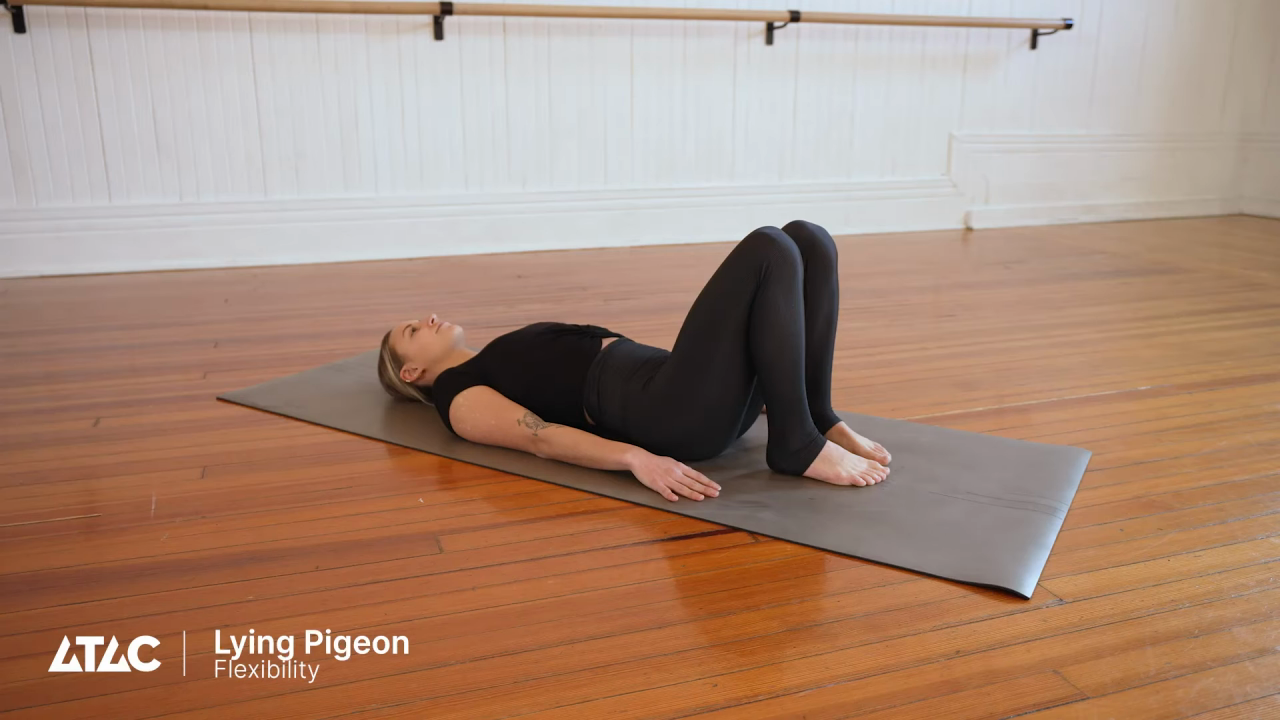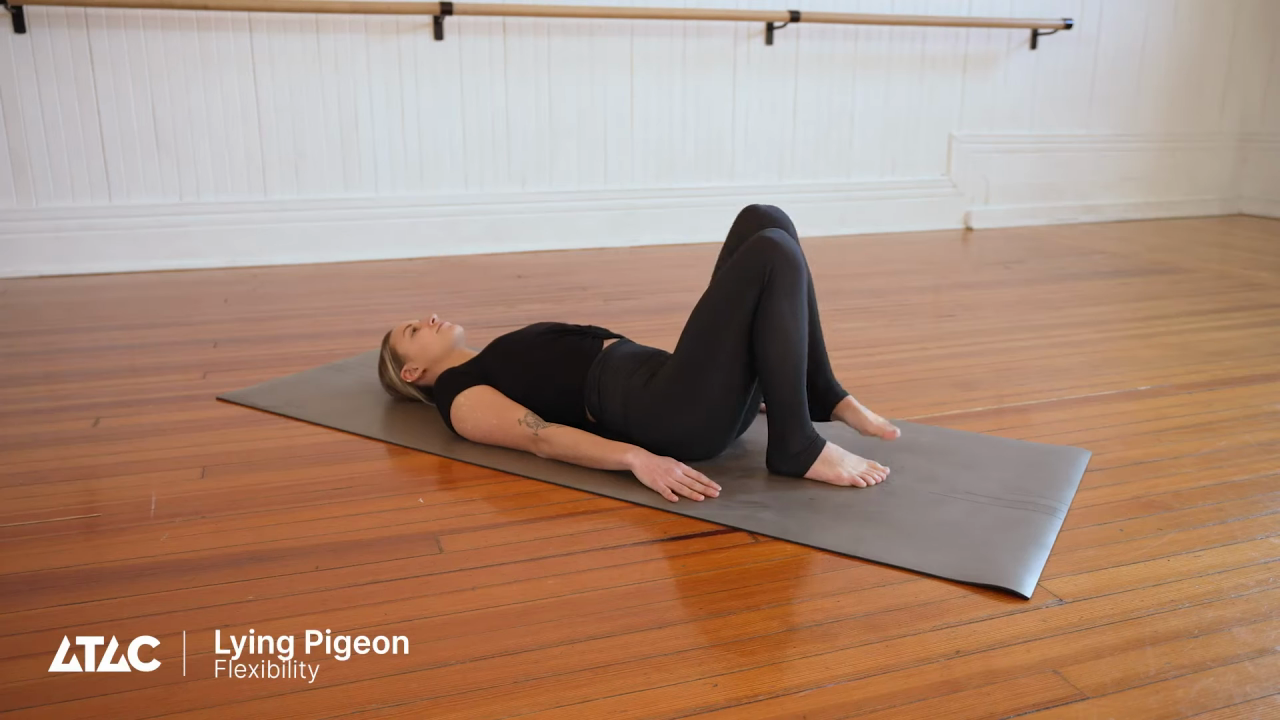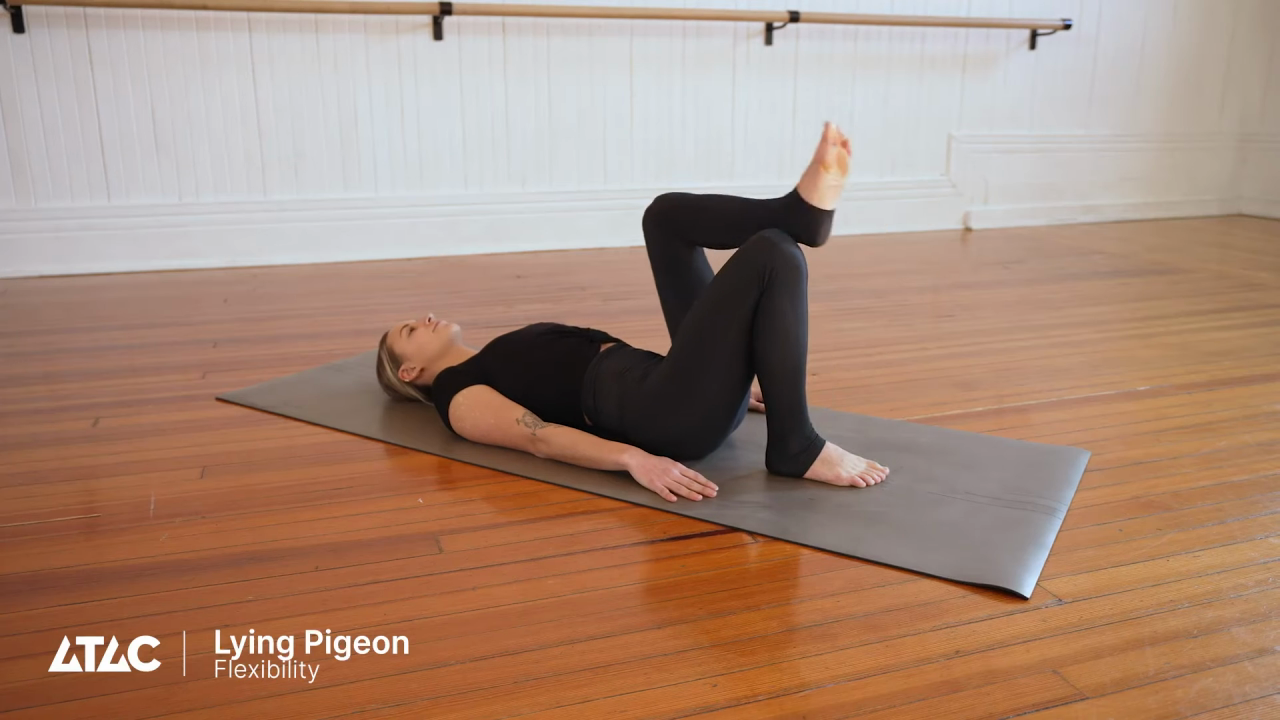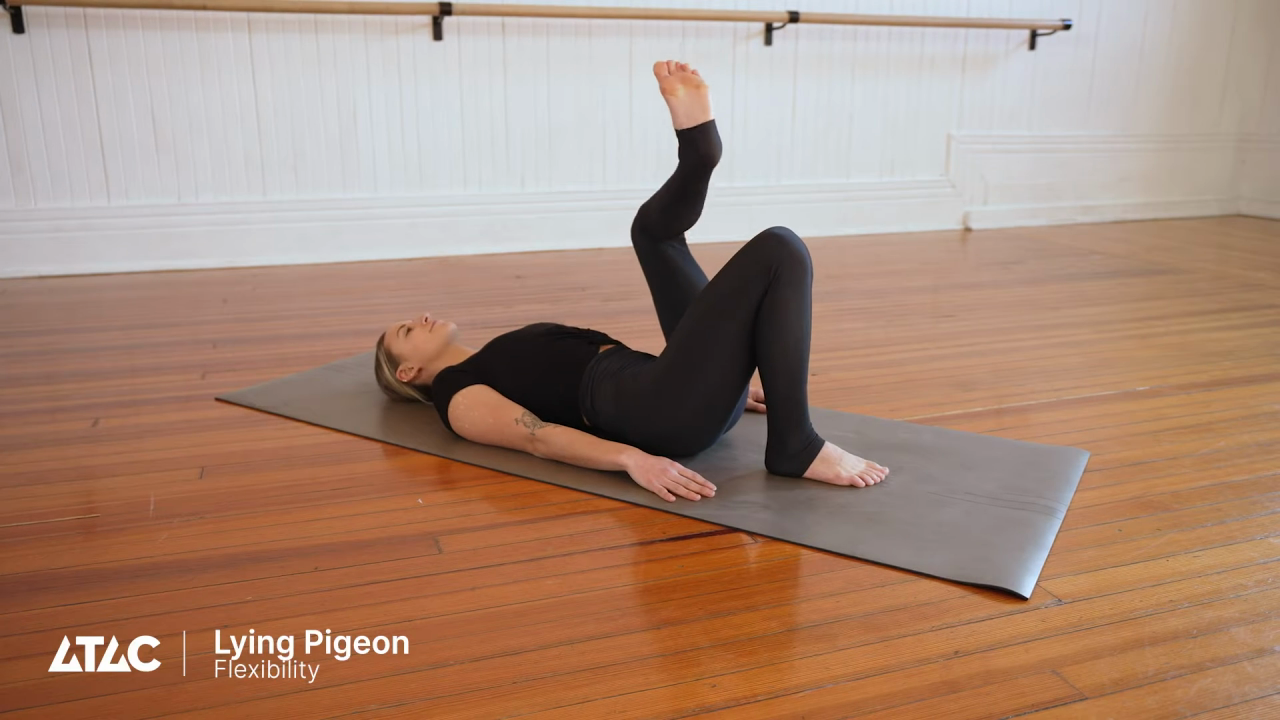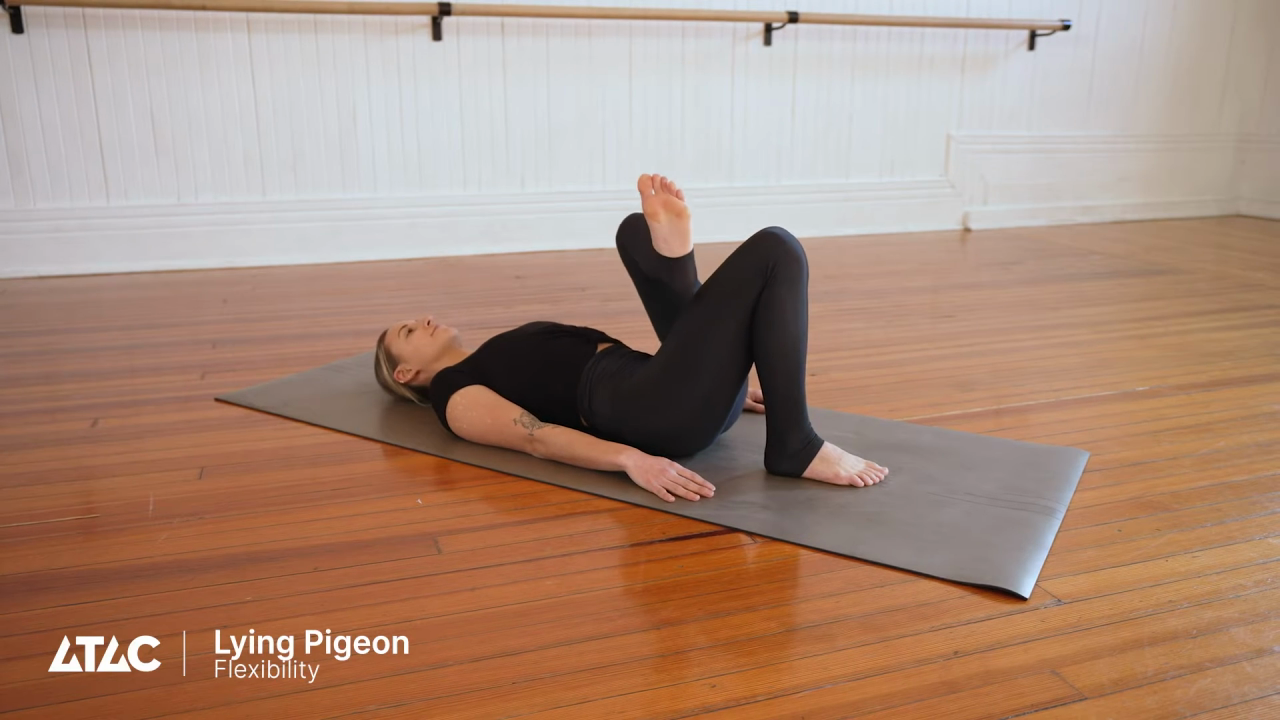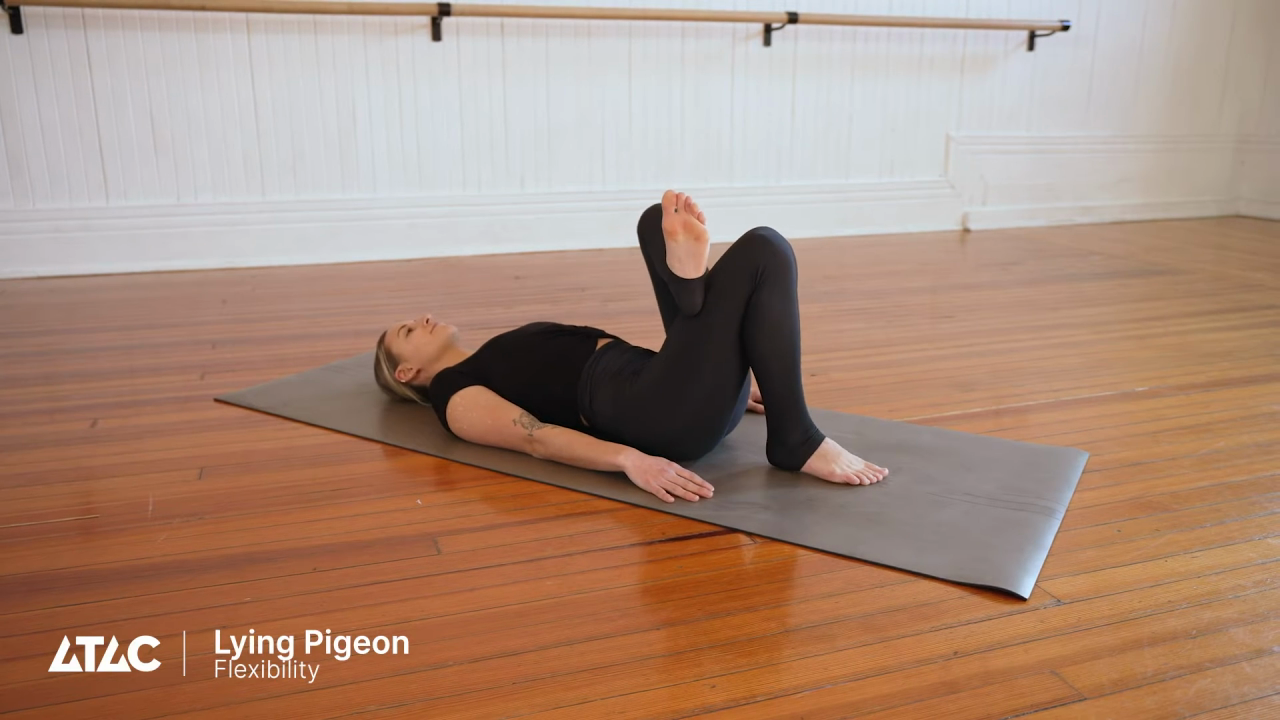
dt=0.5s
person 1, frame 1
left shoulder: (505, 363)
right shoulder: (461, 399)
right elbow: (540, 438)
left wrist: (751, 381)
right wrist: (635, 457)
left hip: (698, 397)
right hip: (676, 417)
left knee: (808, 241)
right knee: (768, 250)
left ankle: (820, 418)
right ankle: (798, 445)
person 1, frame 2
left shoulder: (504, 364)
right shoulder: (464, 399)
right elbow: (542, 437)
left wrist: (752, 373)
right wrist: (636, 457)
left hip: (690, 394)
right hip: (675, 417)
left knee: (763, 220)
right knee: (772, 253)
left ankle: (824, 396)
right ankle: (796, 446)
person 1, frame 3
left shoulder: (501, 365)
right shoulder: (461, 398)
right elbow: (539, 438)
left wrist: (738, 374)
right wrist: (633, 458)
left hip: (689, 395)
right hip: (673, 418)
left knee: (668, 213)
right knee: (773, 254)
left ankle: (803, 209)
right ankle: (796, 448)
person 1, frame 4
left shoulder: (501, 363)
right shoulder: (461, 398)
right elbow: (537, 437)
left wrist: (734, 371)
right wrist: (631, 457)
left hip: (693, 393)
right hip: (663, 415)
right knee: (778, 252)
left ankle: (697, 148)
right ankle: (795, 447)
person 1, frame 5
left shoulder: (502, 365)
right shoulder: (457, 397)
right elbow: (535, 437)
left wrist: (729, 380)
right wrist: (629, 458)
left hip: (684, 396)
right hip: (662, 414)
right knee: (774, 252)
left ankle: (671, 251)
right ankle: (794, 447)
person 1, frame 6
left shoulder: (503, 365)
right shoulder: (458, 398)
right elbow: (535, 437)
left wrist: (731, 377)
right wrist: (629, 457)
left hip: (682, 394)
right hip: (663, 416)
right knee: (762, 252)
left ankle: (687, 276)
right ankle: (797, 441)
